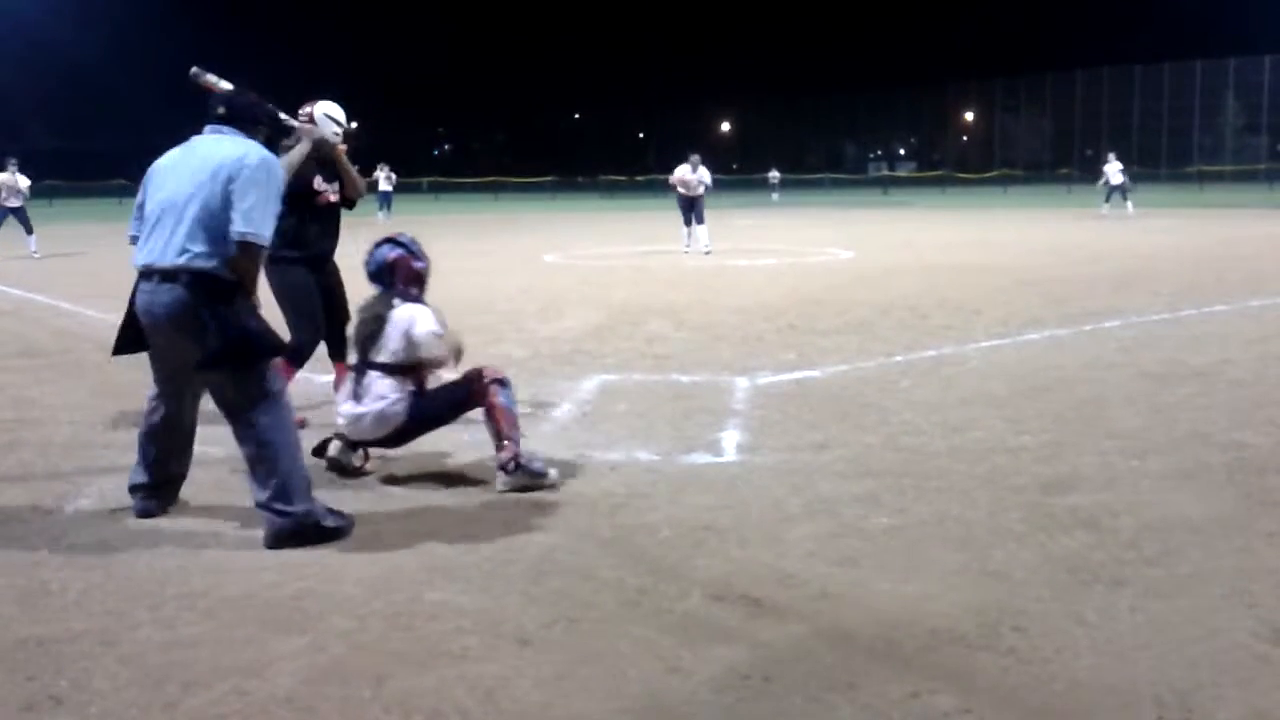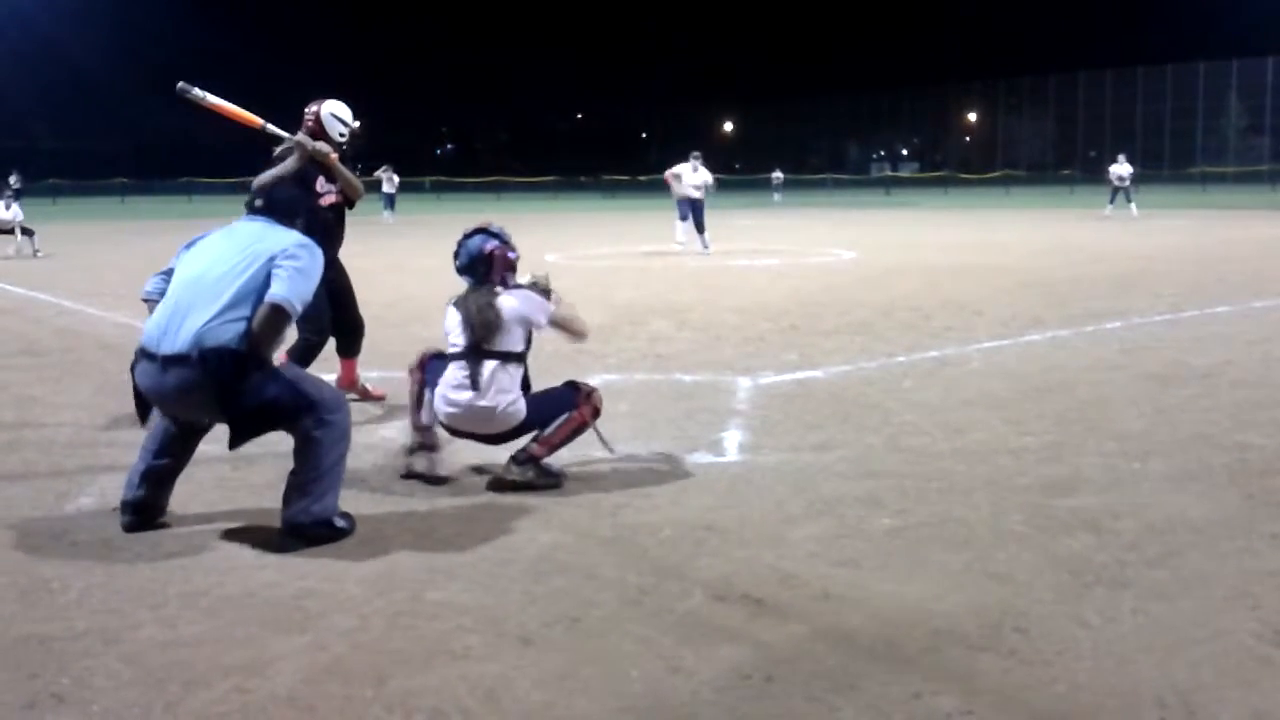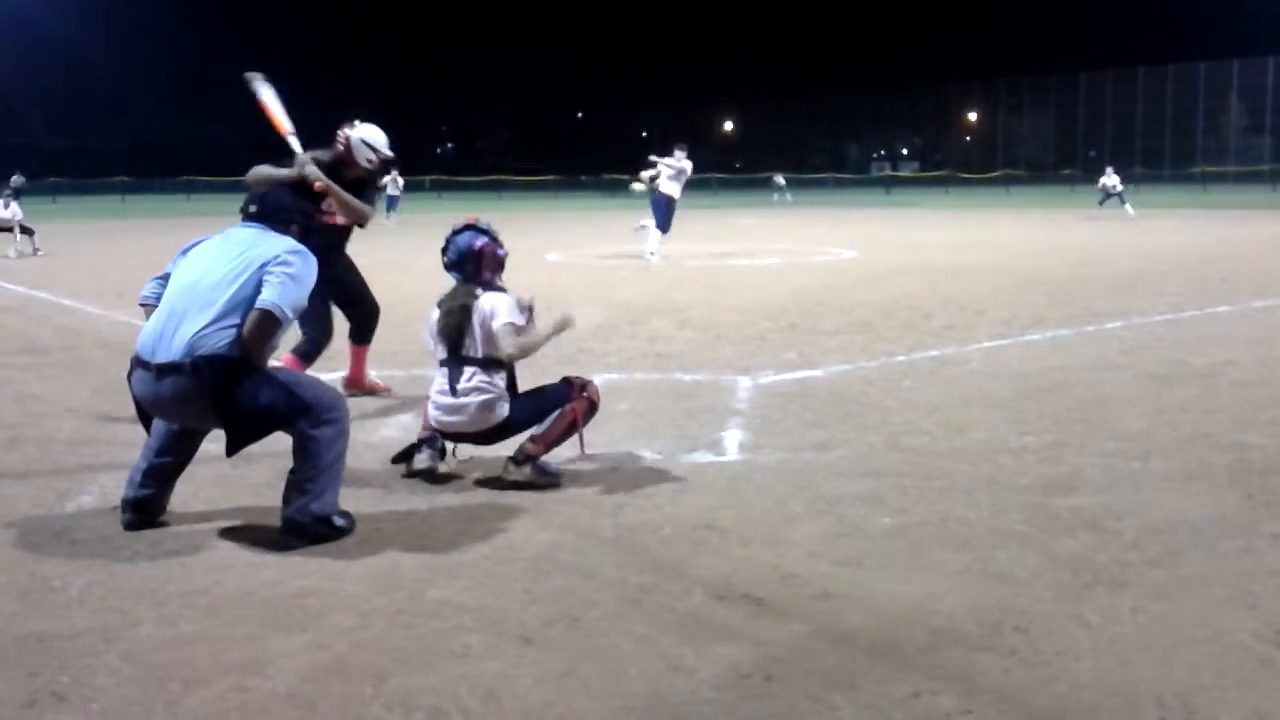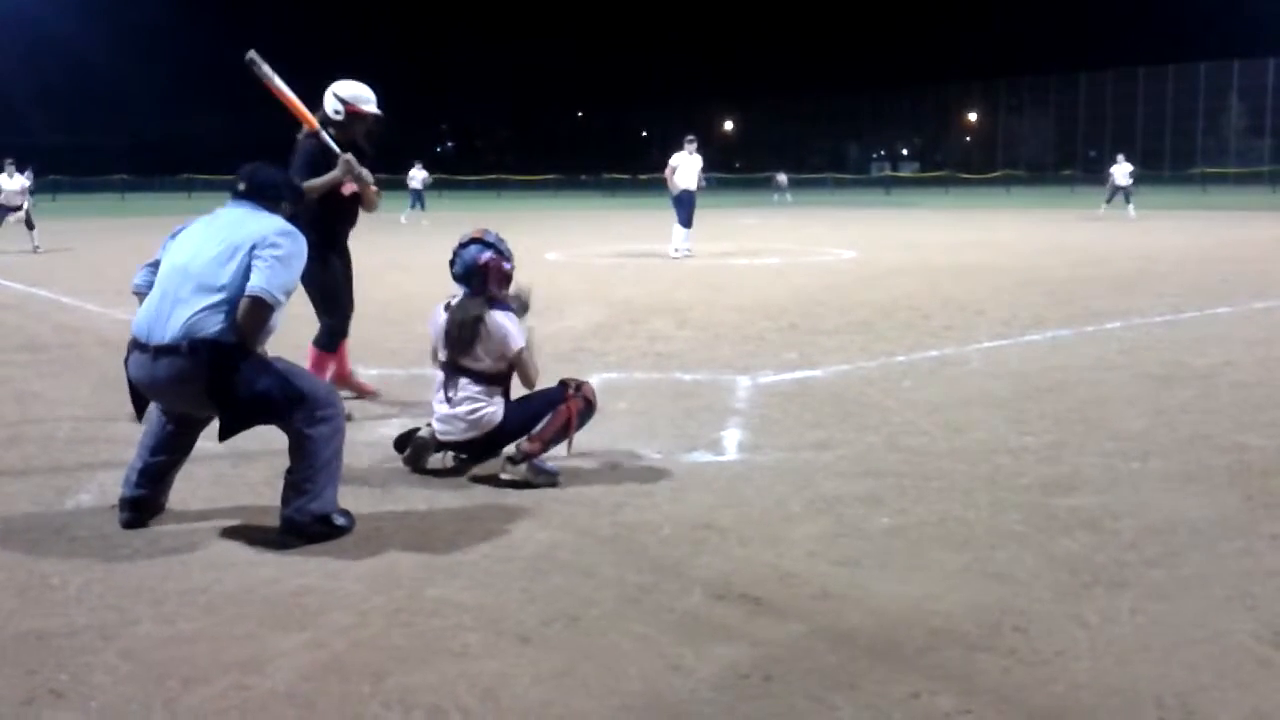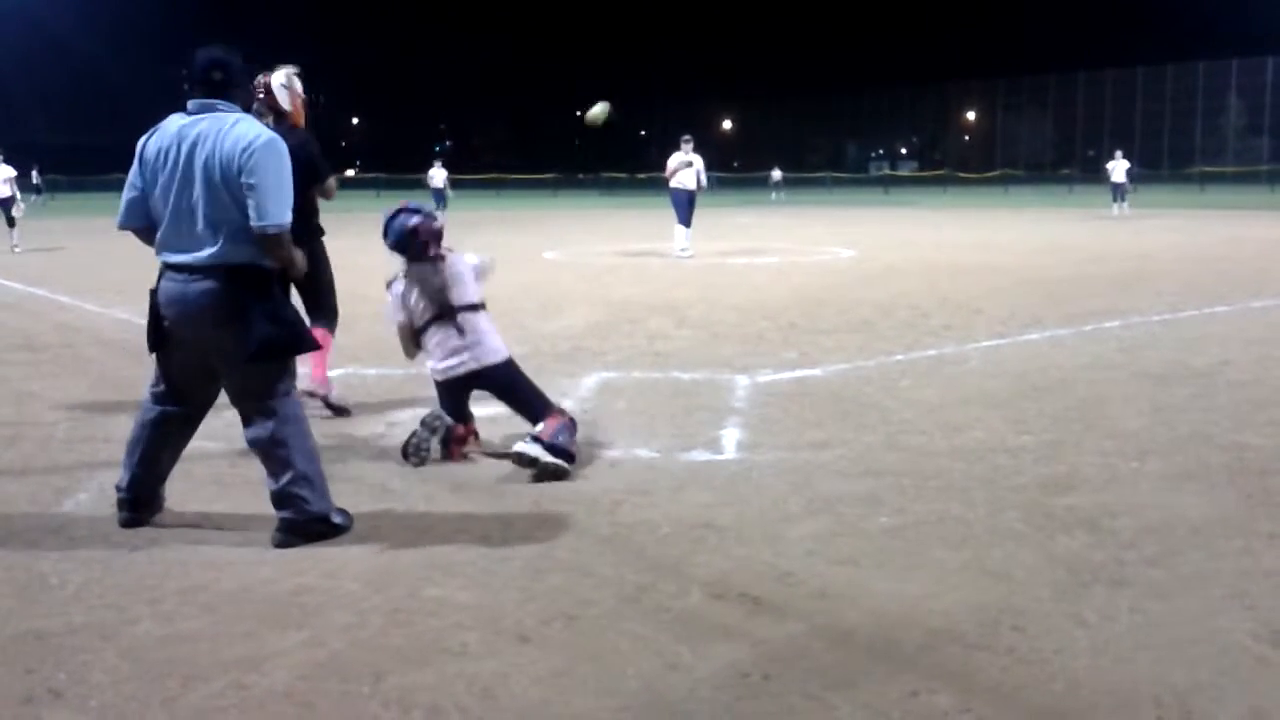
dt=0.7s
person 1, frame 1
left shoulder: (168, 158)
right shoulder: (257, 159)
left elbow: (137, 233)
right elbow: (247, 244)
right wrist: (248, 293)
left hip: (150, 293)
right hip: (203, 298)
left knee: (171, 396)
right knee: (257, 401)
left ankle: (151, 490)
right ankle: (293, 515)
person 1, frame 2
left shoulder: (208, 236)
right shoulder: (300, 246)
left elbow: (154, 292)
right elbow: (278, 309)
right wrist: (254, 364)
left hip: (150, 371)
right hip: (208, 372)
left knee: (185, 398)
right knee: (327, 411)
left ankle: (141, 503)
right ankle: (310, 519)
person 1, frame 3
left shoulder: (203, 244)
right shoulder: (292, 253)
left elbow: (151, 297)
right elbow: (266, 315)
right wrist: (250, 370)
left hip: (145, 379)
right hip: (203, 380)
left knee: (188, 395)
right knee: (325, 409)
left ankle: (141, 502)
right ankle: (309, 519)
person 1, frame 4
left shoulder: (193, 227)
right shoulder: (282, 233)
left elbow: (143, 285)
right elbow: (257, 303)
right wrist: (250, 354)
left hip: (143, 362)
right hip: (200, 362)
left knee: (182, 406)
right knee: (319, 406)
left ankle: (139, 501)
right ankle: (309, 518)
person 1, frame 5
left shoulder: (156, 137)
right shoulder: (257, 139)
left elbow: (135, 221)
right elbow: (270, 233)
right wrist: (294, 261)
left hip: (174, 287)
right hip: (236, 292)
left knee: (170, 401)
right knee: (270, 404)
left ankle: (136, 500)
right ankle: (306, 514)
person 2, frame 1
left shoulder: (330, 162)
right shoulder: (294, 157)
left elbow: (357, 193)
left wrist: (339, 154)
right wrist: (308, 141)
left hip: (321, 260)
right hip: (288, 260)
left knee: (339, 326)
right knee: (308, 334)
left ankle: (345, 382)
person 2, frame 2
left shoulder: (332, 163)
right shoulder: (292, 158)
left elbow: (357, 193)
left wrist: (332, 162)
left hip: (327, 260)
left knee: (351, 325)
right knee: (316, 332)
left ankle: (349, 380)
person 2, frame 3
left shoulder: (365, 181)
right shoulder: (314, 165)
left elbow: (364, 216)
right elbow: (254, 177)
left wrist: (328, 185)
right wrist: (293, 173)
left hip: (333, 257)
left knee: (368, 311)
right knee: (318, 333)
left ankle: (356, 378)
person 2, frame 4
left shoulder: (354, 151)
right shoulder: (312, 148)
left elbow: (370, 206)
left wrist: (365, 183)
right wrist: (337, 175)
left hip: (336, 243)
right hip: (311, 245)
left knee: (341, 311)
right knee: (335, 317)
left ankle: (342, 374)
person 2, frame 5
right shoulder: (300, 139)
right elbow: (328, 191)
right wrist: (320, 162)
right hip: (300, 237)
right knee: (324, 310)
right ankle: (319, 380)
person 3, frame 1
left shoulder: (369, 311)
right shoulder: (416, 312)
right elbow: (437, 357)
right wrist: (450, 341)
left hip: (352, 422)
right hip: (390, 422)
right knee: (488, 380)
left ankle: (346, 444)
right ankle: (511, 464)
person 3, frame 2
left shoulder: (456, 307)
right shoulder: (521, 299)
right elbow: (579, 332)
right wrist: (558, 305)
left hip: (450, 416)
right hip: (501, 421)
left knee: (429, 362)
right knee: (589, 398)
left ankle: (423, 448)
right ankle: (526, 462)
person 3, frame 3
left shoulder: (442, 307)
right shoulder: (497, 300)
right elbow: (510, 350)
right wrist: (553, 328)
left hip: (444, 420)
right hip: (487, 419)
right knee: (585, 392)
left ankle: (428, 446)
right ankle: (524, 461)
person 3, frame 4
left shoulder: (445, 310)
right shoulder: (501, 317)
right elbow: (530, 382)
right wrist: (525, 347)
left hip: (446, 427)
right hip: (480, 428)
right knee: (582, 395)
left ankle: (432, 438)
right ankle: (522, 459)
person 3, frame 5
left shoulder: (400, 286)
right shoulder: (459, 262)
left elbow: (410, 350)
right elbow: (480, 269)
left hip: (447, 371)
right hip: (489, 360)
left knee: (460, 436)
right knee: (559, 423)
left ankle: (442, 430)
right ankle: (538, 445)
